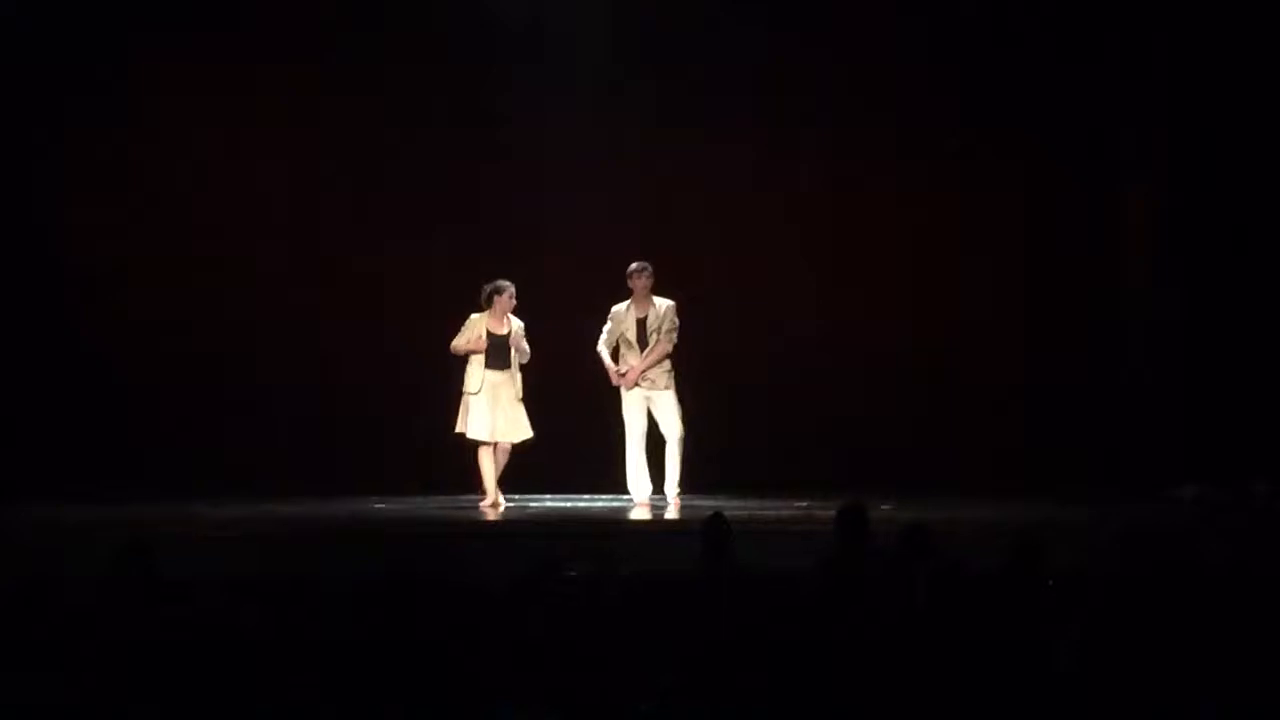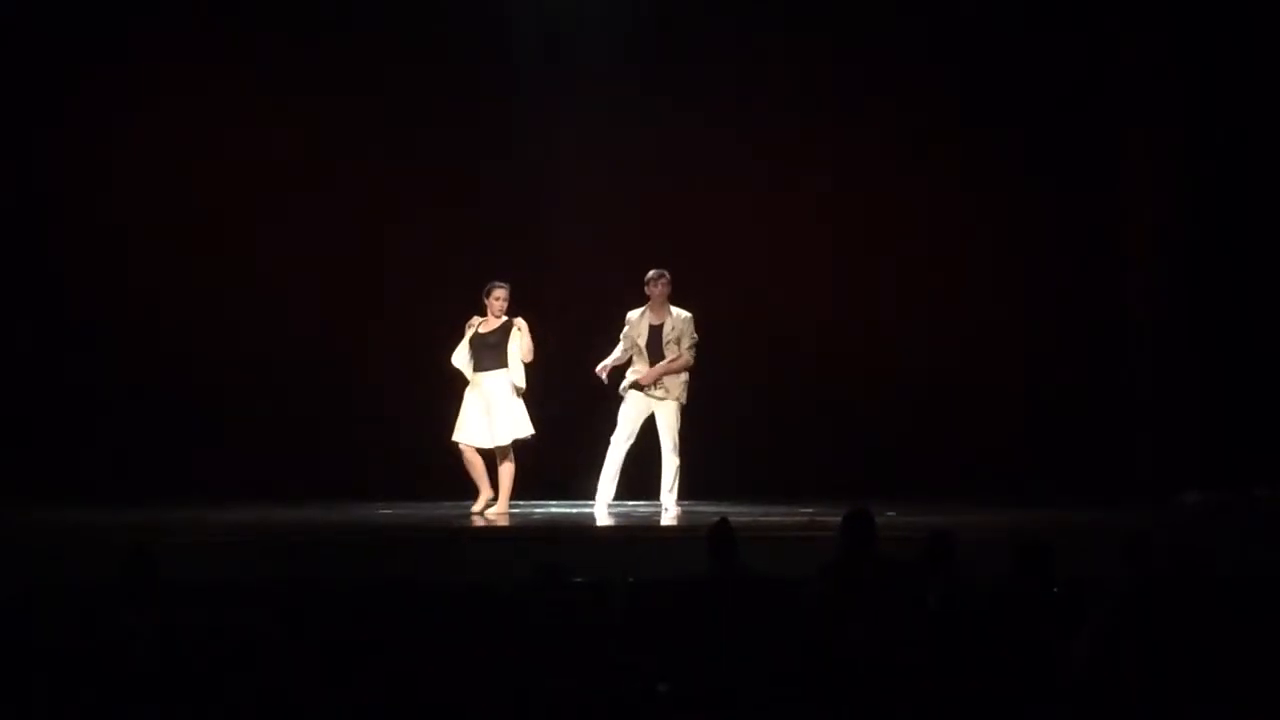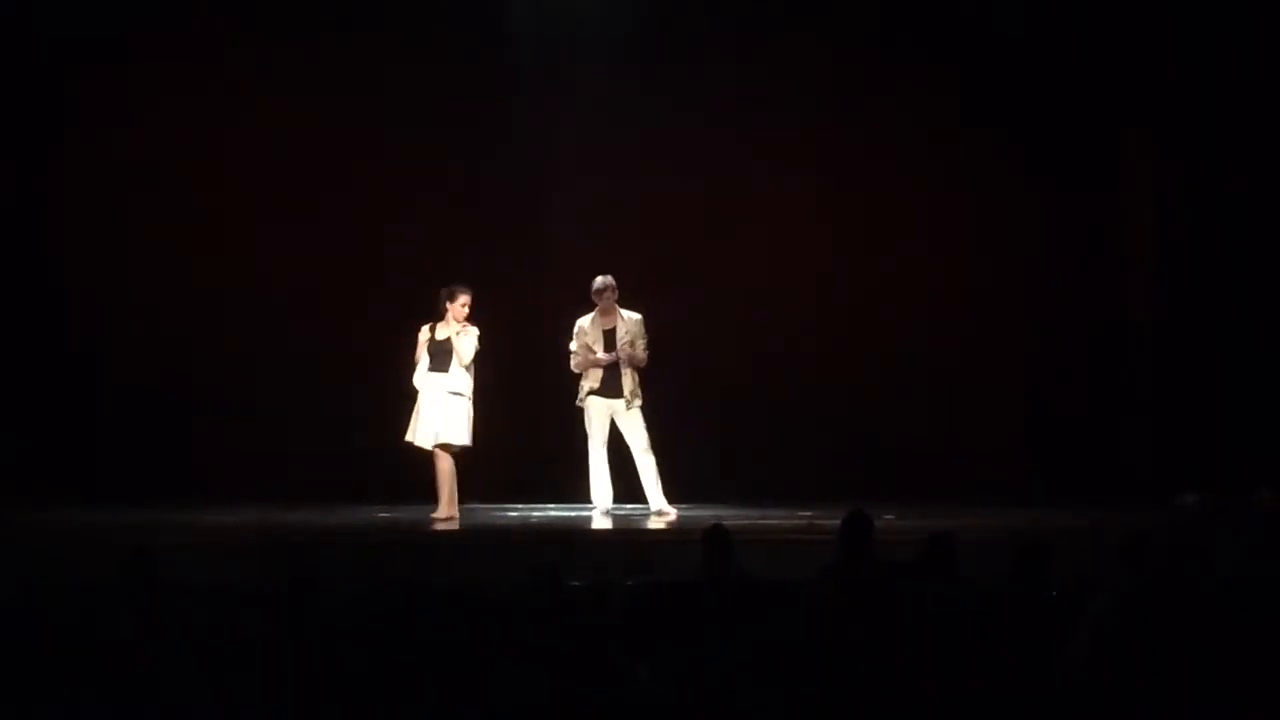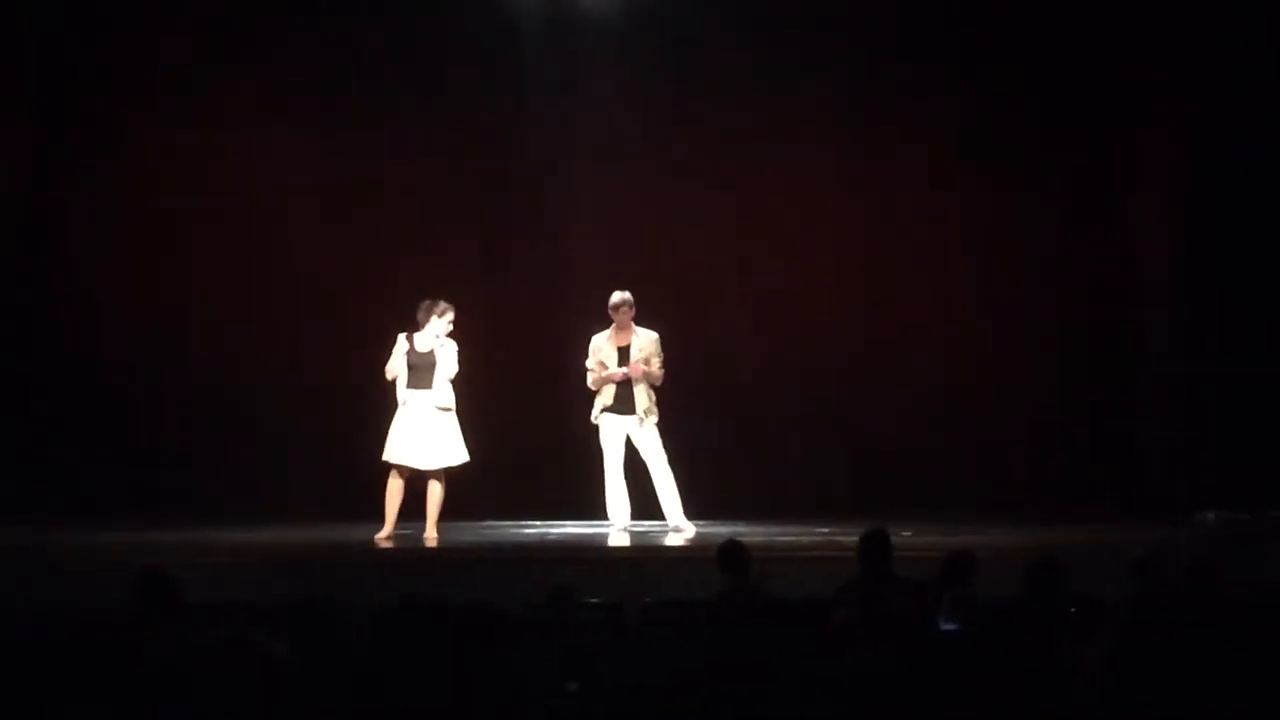
dt=1s
person 1, frame 1
left shoulder: (666, 307)
right shoulder: (618, 312)
left elbow: (666, 345)
right elbow: (603, 344)
left wrist: (638, 369)
right wrist: (610, 365)
left hip: (661, 380)
right hip: (632, 382)
left knee: (675, 433)
right knee: (635, 438)
left ankle: (672, 490)
right ankle: (641, 495)
person 1, frame 2
left shoulder: (683, 319)
right shoulder: (634, 318)
left elbow: (688, 359)
right elbow: (624, 348)
left wrist: (657, 371)
right wrist: (608, 362)
left hip: (668, 390)
right hip: (638, 388)
left knee: (670, 446)
right knee: (620, 440)
left ankle: (669, 501)
right ankle: (603, 498)
person 1, frame 3
left shoulder: (633, 320)
right shoulder: (583, 325)
left elbow: (643, 359)
right elbow: (575, 364)
left wrist: (631, 355)
right wrist: (594, 359)
left hip: (625, 395)
right hip: (595, 395)
left knee: (642, 447)
right knee: (597, 449)
left ankle: (658, 503)
right ankle: (601, 504)
person 1, frame 4
left shoulder: (649, 338)
right shoulder: (599, 341)
left elbow: (658, 378)
right elbow: (592, 382)
left wrist: (645, 371)
right wrist: (608, 375)
left hip: (640, 412)
right hip: (611, 412)
left knee: (659, 463)
right knee: (613, 466)
left ankle: (676, 519)
right ankle: (619, 522)
person 2, frame 1
left shoulder: (515, 324)
right shoulder: (476, 321)
left elbow: (524, 358)
right elbow: (454, 347)
left wrist: (521, 347)
right wrist: (472, 347)
left hip: (506, 385)
right hip: (481, 385)
left knee: (506, 443)
right knee: (485, 441)
left ankle: (492, 484)
right ankle: (491, 493)
person 2, frame 2
left shoulder: (512, 327)
right shoulder: (477, 326)
left elbow: (527, 356)
right elbow: (467, 357)
left wrist: (525, 328)
right wrist: (467, 330)
left hip: (501, 387)
right hip: (476, 388)
left knee: (503, 447)
right knee: (466, 446)
left ankle: (503, 502)
right ankle: (485, 490)
person 2, frame 3
left shoulder: (468, 332)
right shoulder: (430, 329)
left elbow: (465, 360)
right elbow: (420, 362)
left wrist: (454, 335)
right wrist: (421, 343)
left hip: (453, 393)
right hip: (430, 392)
left knee: (442, 449)
right knee: (438, 452)
left ankle: (445, 504)
right ankle: (451, 506)
person 2, frame 4
left shoulder: (448, 346)
right shoulder: (406, 340)
left elbow: (450, 372)
right elbow: (390, 373)
left wrist: (438, 346)
right wrist: (402, 351)
left hip: (437, 410)
right hip: (411, 409)
left knee: (436, 471)
right knee: (398, 470)
left ankle: (431, 528)
right ankle: (388, 526)
